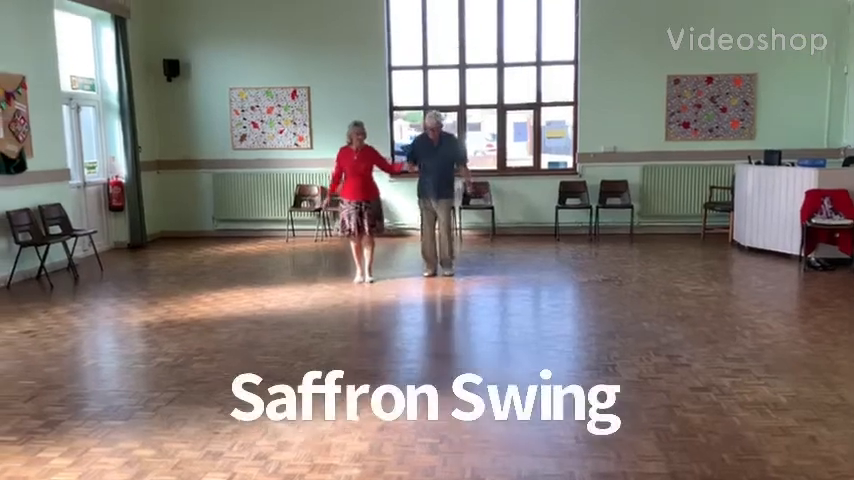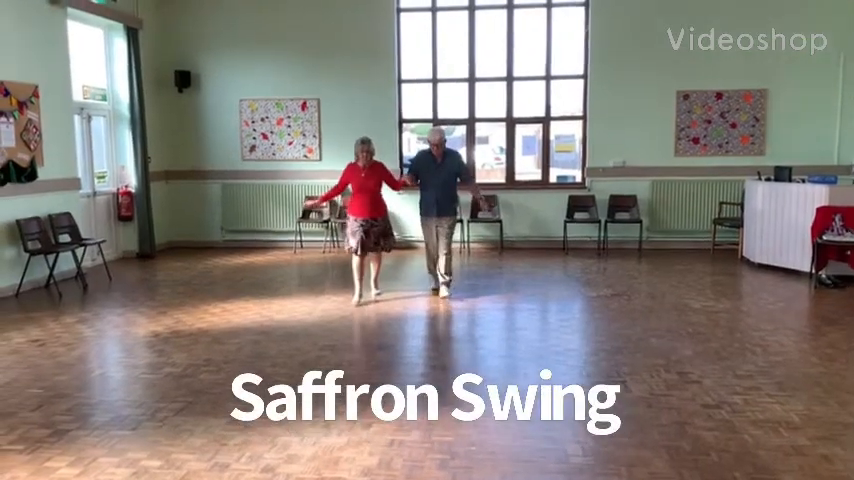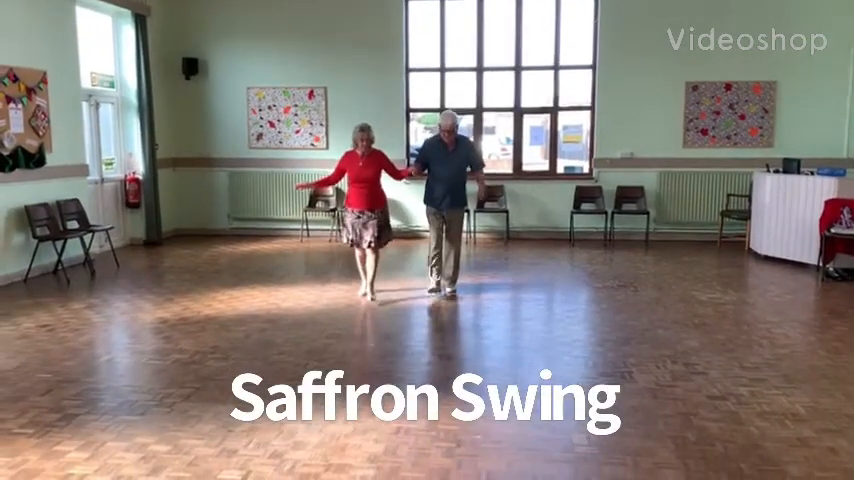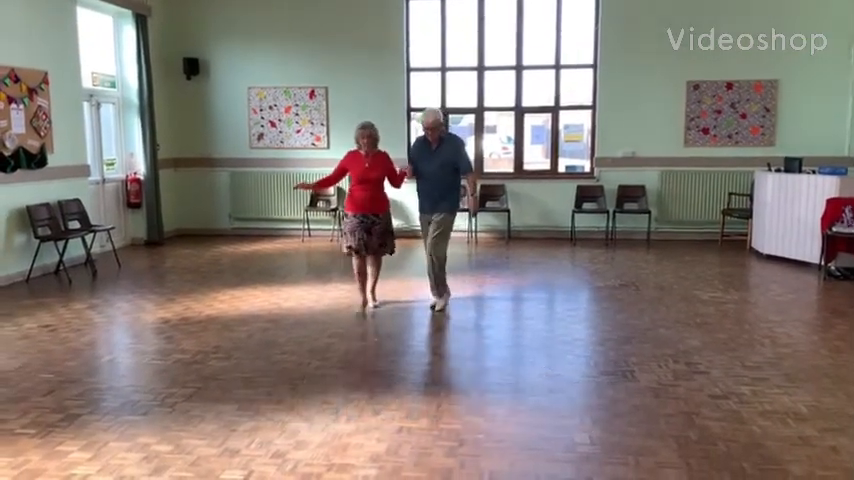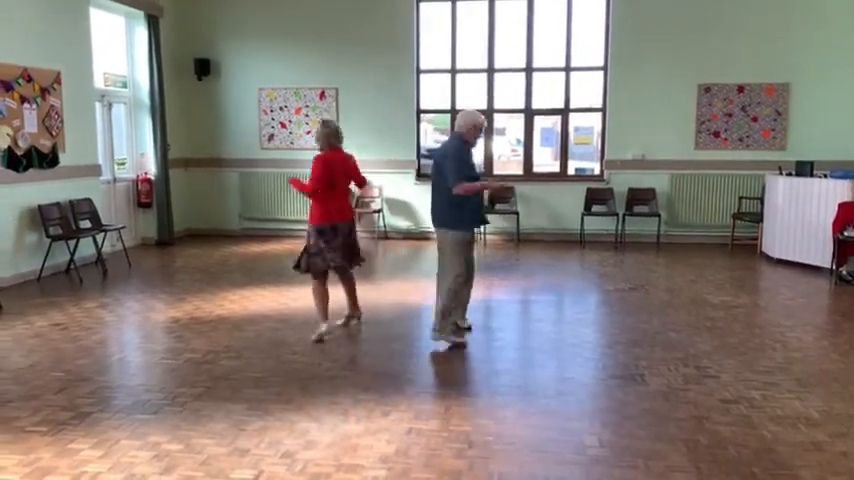
dt=1s
person 1, frame 1
left shoulder: (452, 141)
right shoulder: (418, 142)
left elbow: (461, 164)
right elbow: (411, 162)
left wrist: (467, 180)
right wrist: (411, 165)
left hip: (445, 193)
right hip: (425, 193)
left knee: (445, 229)
right knee: (427, 231)
left ankle: (447, 264)
right ankle: (430, 266)
person 1, frame 2
left shoulder: (454, 157)
right shoulder: (420, 158)
left elbow: (467, 180)
right elbow: (411, 179)
left wrist: (479, 198)
right wrist: (409, 179)
left hip: (448, 212)
right hip: (427, 211)
left knee: (444, 249)
right knee: (431, 248)
left ankle: (444, 284)
right ankle: (436, 279)
person 1, frame 3
left shoulder: (466, 145)
right shoulder: (430, 144)
left elbow: (477, 167)
right elbow: (420, 166)
left wrist: (481, 184)
right wrist: (416, 169)
left hip: (456, 203)
right hip: (434, 203)
left knee: (453, 243)
right knee: (435, 242)
left ankle: (450, 283)
right ankle: (435, 280)
person 1, frame 4
left shoulder: (454, 144)
right shoulder: (418, 145)
left elbow: (468, 172)
right elbow: (413, 171)
left wrist: (472, 195)
right wrist: (410, 172)
left hip: (445, 207)
right hip: (425, 207)
left knee: (435, 248)
right knee: (431, 251)
left ankle: (441, 292)
right ankle: (437, 293)
person 1, frame 5
left shoulder: (456, 149)
right shoulder: (453, 151)
right elbow: (458, 188)
left wrist: (481, 189)
right wrist: (486, 185)
left hip: (458, 221)
right hip: (452, 223)
left knee: (465, 271)
right knee: (455, 273)
left ankle: (457, 317)
right ankle: (442, 331)
person 2, frame 1
left shoulder: (371, 152)
right shoulder: (343, 152)
left elbow: (388, 167)
right elbow: (337, 176)
left wrist: (403, 166)
right wrist: (329, 195)
left hip: (369, 198)
right hip: (349, 199)
left knee: (369, 235)
right knee: (354, 236)
left ankle: (369, 270)
right ankle: (359, 270)
person 2, frame 2
left shoulder: (379, 167)
right shoulder: (350, 169)
left elbow: (395, 185)
right elbow: (338, 188)
left wrist: (404, 181)
right wrist: (319, 201)
left hip: (377, 216)
right hip: (357, 217)
left knee: (376, 251)
right knee: (357, 253)
left ankle: (374, 283)
right ankle: (358, 291)
person 2, frame 3
left shoulder: (379, 156)
right shoulder: (348, 157)
left elbow: (396, 174)
right elbow: (333, 178)
left wrist: (409, 171)
right wrist: (312, 185)
left hip: (375, 208)
right hip: (354, 208)
left knee: (372, 247)
right knee: (358, 246)
left ankle: (370, 287)
right ankle: (364, 281)
person 2, frame 4
left shoulder: (383, 158)
right shoulder: (351, 157)
left elbow: (396, 183)
right elbow: (333, 178)
left wrist: (404, 173)
right wrist: (312, 186)
left hip: (379, 212)
right hip: (355, 212)
left knee: (376, 254)
right knee: (358, 254)
left ankle: (371, 292)
right ankle: (363, 297)
person 2, frame 5
left shoulder: (321, 159)
right shoulder: (348, 159)
left elbow: (313, 191)
right elbow: (361, 182)
left wrist: (296, 182)
left hip: (324, 224)
right hip: (345, 221)
left knee: (318, 274)
right knee: (343, 268)
left ankle: (323, 324)
right ankle: (354, 311)
